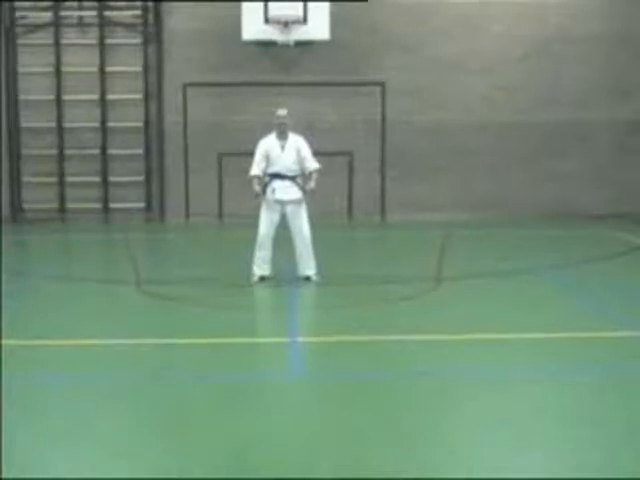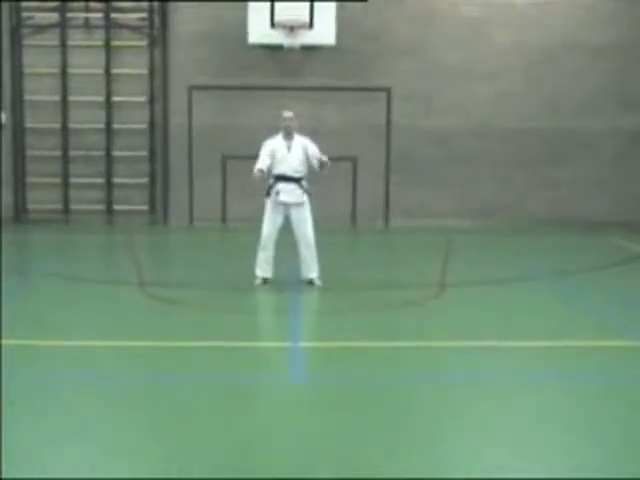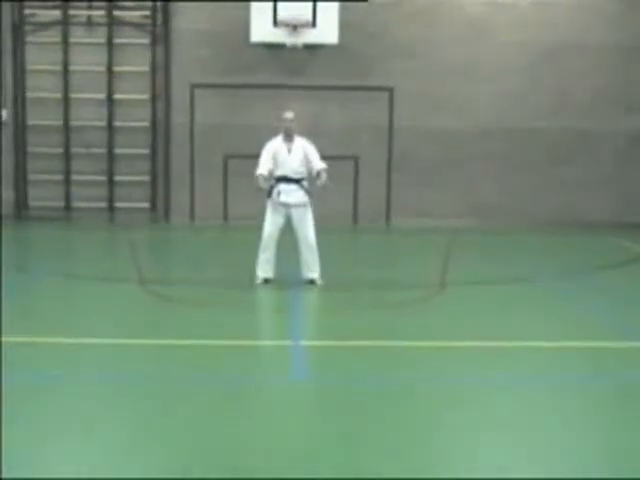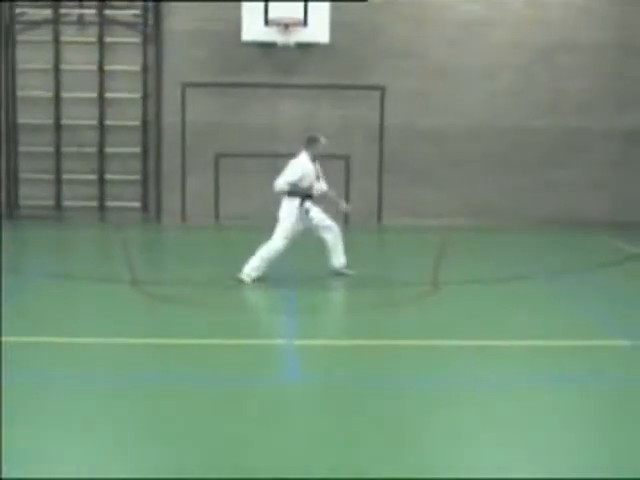
dt=1s
person 1, frame 1
left shoulder: (299, 141)
right shoulder: (265, 142)
left elbow: (310, 163)
right elbow: (257, 166)
left wrist: (312, 181)
right wrist: (256, 185)
left hip: (293, 189)
right hip: (272, 190)
left knee: (302, 232)
right knee: (265, 232)
left ankle: (308, 271)
right ankle: (261, 271)
person 1, frame 2
left shoulder: (305, 143)
right shoulder: (271, 143)
left elbow: (319, 160)
right elbow: (262, 164)
left wrist: (322, 161)
right wrist: (259, 173)
left hip: (298, 192)
right hip: (277, 192)
left knee: (306, 235)
right knee: (268, 234)
left ankle: (311, 275)
right ankle: (263, 274)
person 1, frame 3
left shoulder: (305, 145)
right shoulder: (272, 145)
left elbow: (317, 164)
right elbow: (263, 168)
left wrist: (321, 175)
right wrist: (262, 179)
left hip: (299, 193)
right hip: (278, 193)
left knee: (307, 236)
right knee: (269, 235)
left ankle: (312, 275)
right ankle: (264, 274)
person 1, frame 4
left shoulder: (313, 164)
right shoulder: (299, 164)
left elbow: (322, 187)
right elbow: (279, 186)
left wrist: (339, 201)
right wrist: (302, 190)
left hip: (308, 207)
right hip: (294, 207)
left knee: (332, 229)
right knee: (278, 242)
left ankle: (339, 266)
right ankle: (248, 273)
